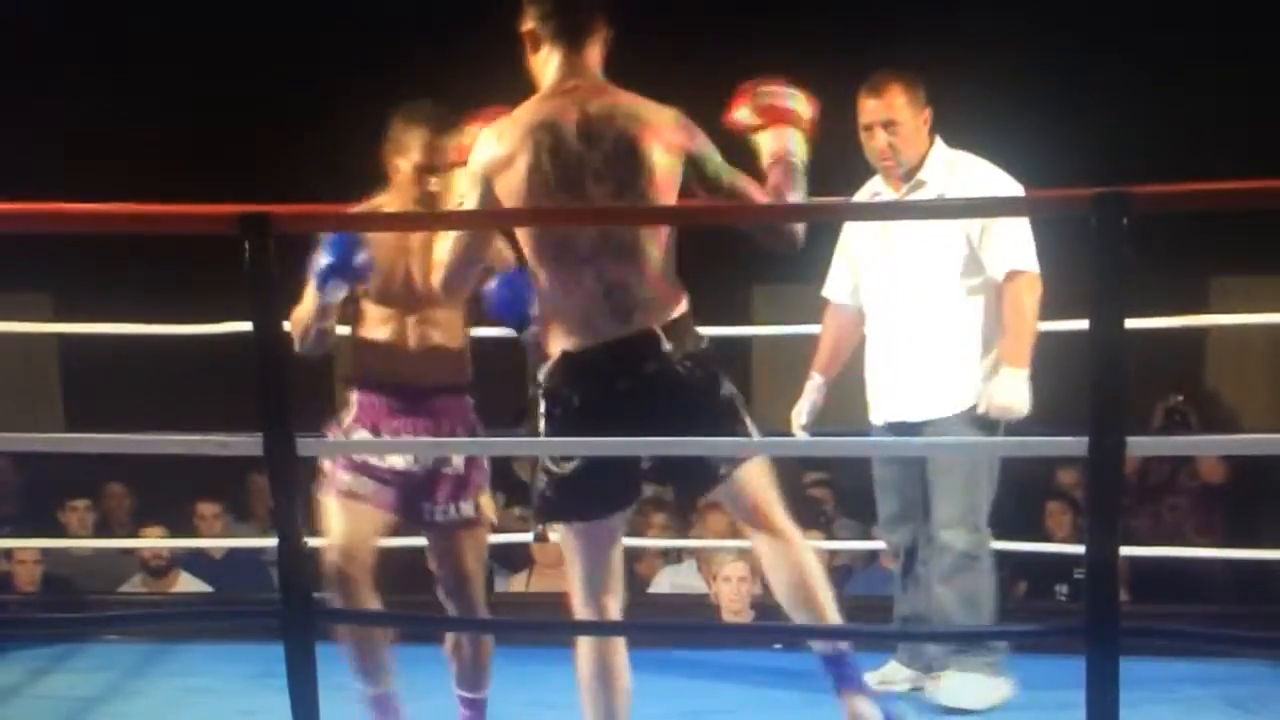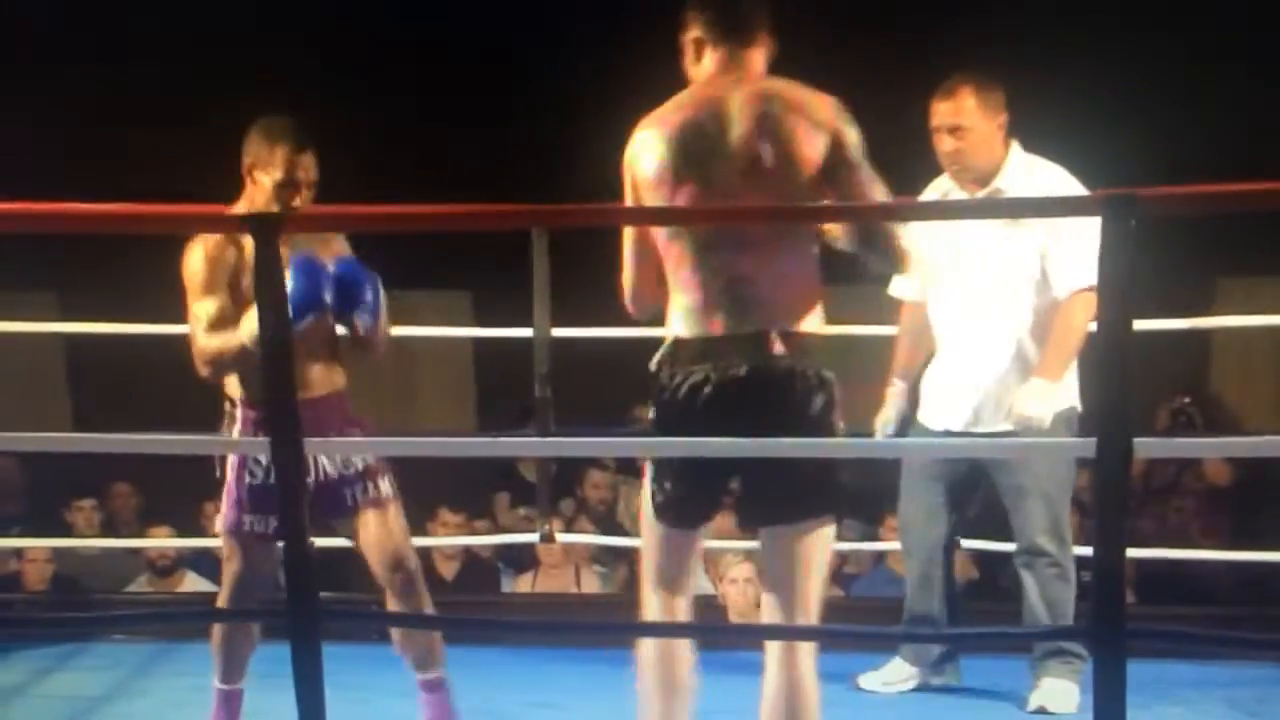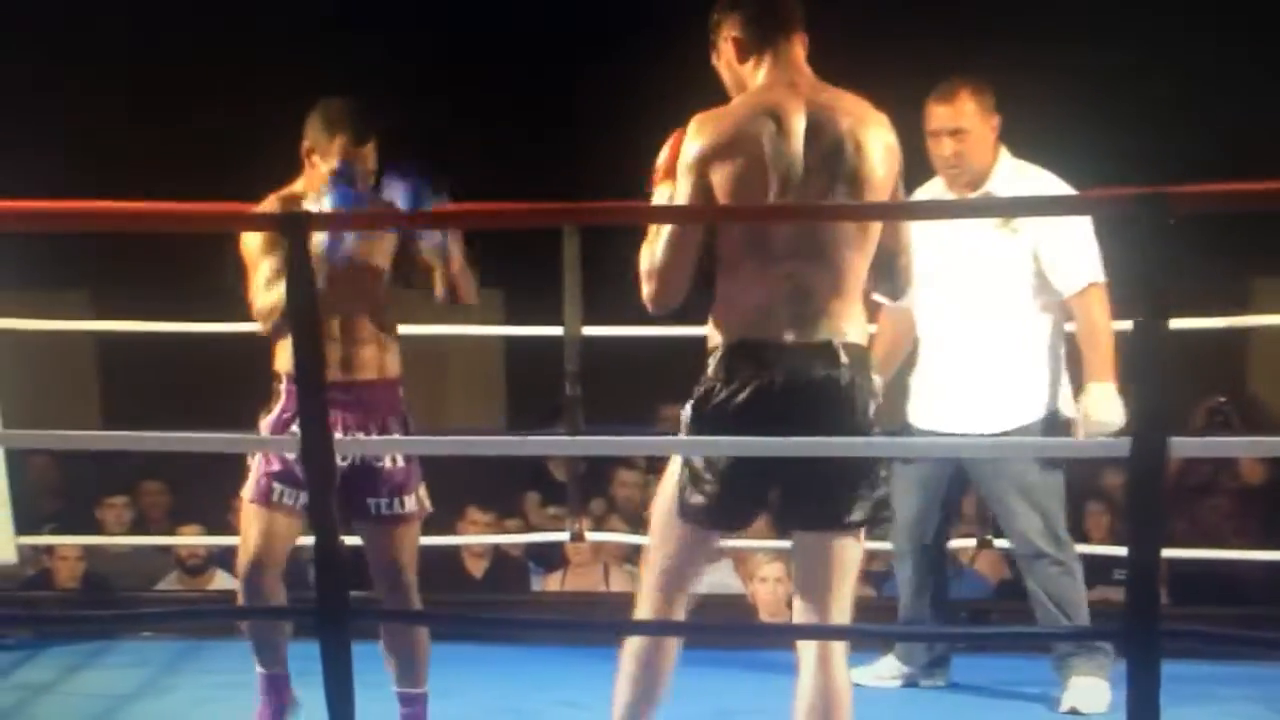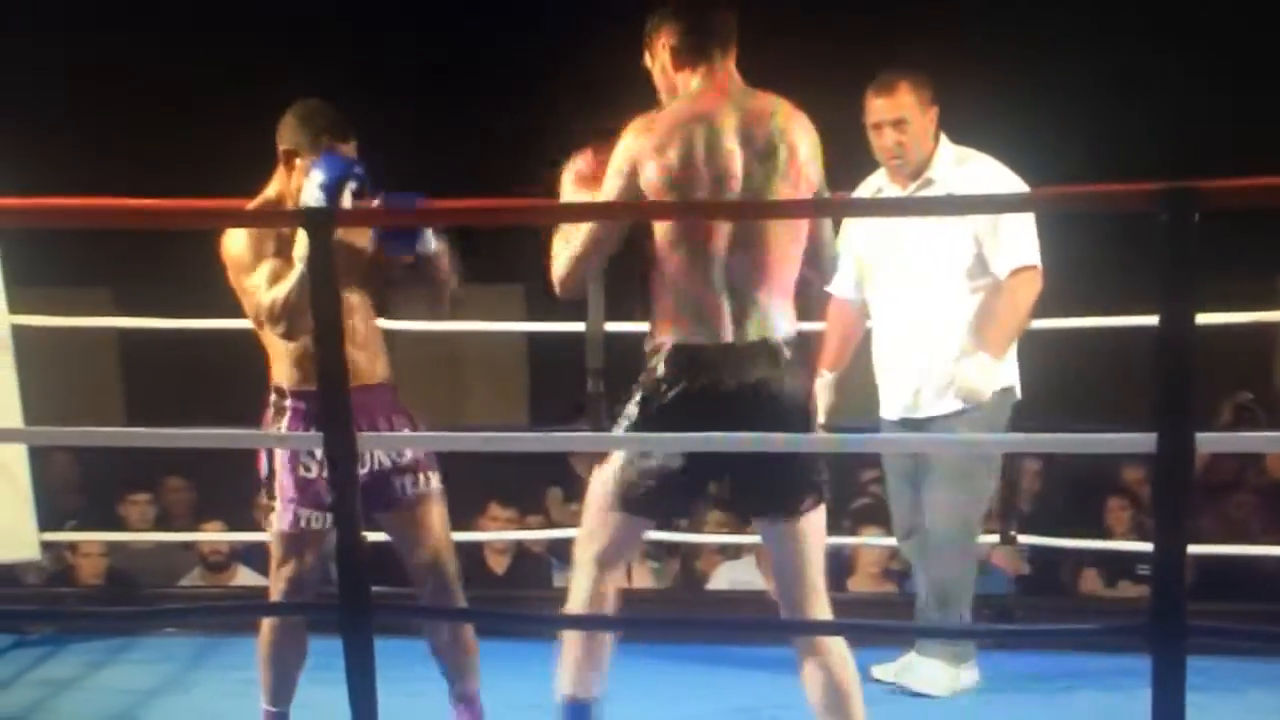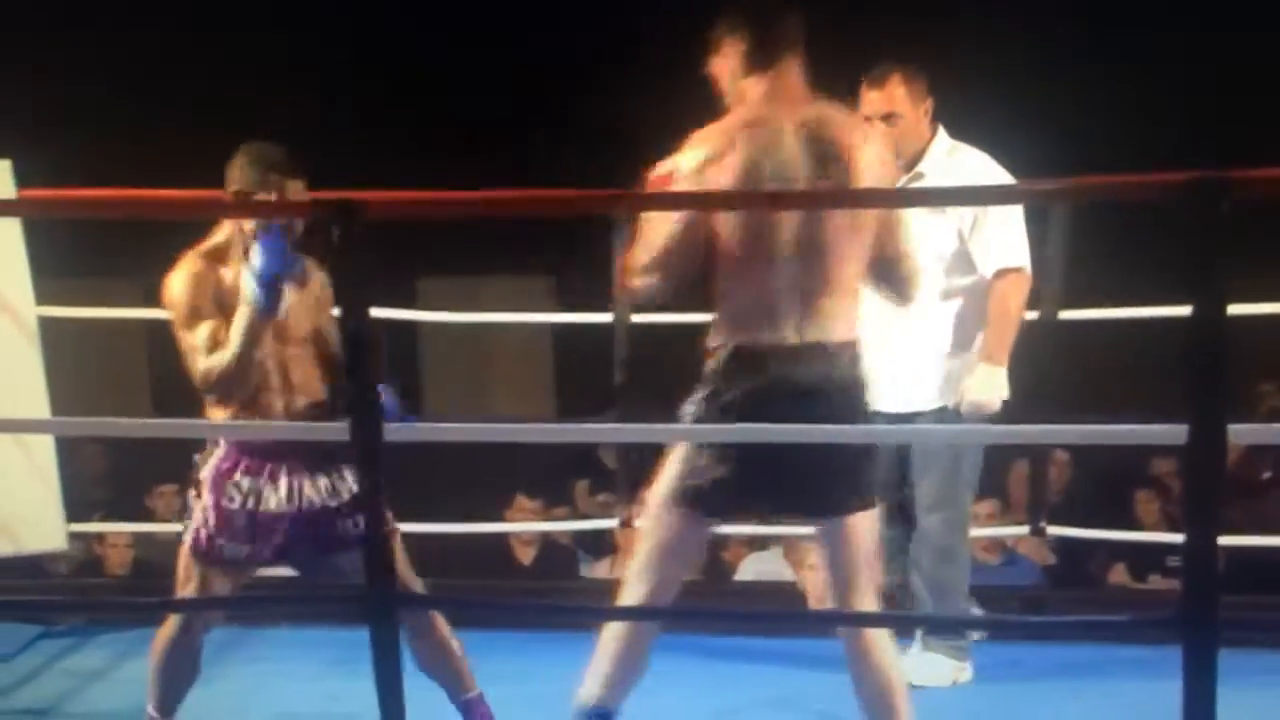
dt=0.5s
person 1, frame 1
left shoulder: (497, 146)
right shoulder: (663, 125)
left elbow: (450, 280)
right elbow: (782, 228)
right wrist: (788, 147)
left hip: (585, 385)
right hip: (673, 358)
left knee: (596, 611)
right knee: (769, 520)
person 1, frame 2
left shoulder: (650, 135)
right shoulder: (817, 115)
left elbow: (640, 298)
right elbow: (891, 248)
left hip: (689, 378)
right hip: (789, 378)
left knee: (664, 602)
right knee: (791, 629)
person 1, frame 3
left shoulder: (712, 134)
right shoulder: (875, 131)
left elbow: (659, 293)
left wrist: (666, 193)
left hip: (743, 384)
right hip: (837, 384)
left knee: (663, 591)
right knee: (824, 631)
person 1, frame 4
left shoulder: (649, 142)
right shoulder: (797, 131)
left elbow: (569, 276)
left wrist: (579, 192)
left hip: (683, 385)
right hip: (775, 382)
left knee: (596, 556)
right knee: (807, 608)
person 1, frame 5
left shoulder: (713, 147)
right shoulder: (863, 144)
left elbow: (647, 280)
right elbow: (901, 283)
left wrist: (659, 208)
left hip: (745, 383)
right hip: (833, 382)
left knee: (650, 579)
right knee: (859, 603)
person 2, frame 1
left shoulder: (980, 184)
right shoulder: (864, 205)
left elbow: (1022, 281)
right elbow: (845, 307)
left wrist: (1014, 369)
right wrist: (817, 383)
left hip: (963, 395)
right hip: (893, 401)
left knee: (957, 532)
right knee: (906, 534)
left ankle: (977, 664)
right ankle: (921, 656)
person 2, frame 2
left shoulder: (1054, 192)
right shoulder: (931, 202)
left elbow: (1080, 297)
left wrist: (1046, 381)
right wrist: (897, 386)
left hip: (1028, 409)
right hip: (943, 406)
left knee: (1041, 542)
right knee: (919, 527)
left ankle: (1058, 667)
right ankle: (925, 652)
person 2, frame 3
left shoulder: (1043, 197)
right shoulder: (919, 207)
left elbow: (1087, 293)
right elbow: (900, 306)
left wrist: (1101, 383)
right wrist: (871, 383)
left hip: (1014, 410)
right hip: (931, 409)
left knee: (1040, 542)
right knee: (913, 534)
left ankle: (1084, 664)
right ankle: (921, 654)
person 2, frame 4
left shoulder: (984, 181)
right shoulder: (865, 199)
left elbow: (1024, 275)
right elbow: (848, 298)
left wrist: (991, 355)
right wrist: (826, 376)
left hip: (968, 392)
right hip: (900, 397)
left knee: (947, 522)
right knee: (916, 529)
left ankle: (943, 651)
right ankle: (947, 649)
person 2, frame 5
left shoulder: (975, 178)
left elbow: (1011, 277)
left wrist: (991, 365)
left hip: (947, 386)
right hip: (881, 386)
left knee: (937, 517)
right knee: (881, 514)
left ankle: (946, 643)
right ankle: (950, 616)
person 3, frame 1
right shoulder: (352, 230)
right elbow: (304, 342)
right wrist: (321, 297)
left hip: (449, 417)
right hip: (374, 416)
left knee: (465, 587)
right knee: (343, 564)
person 3, frame 2
left shoulder: (329, 243)
right shoulder: (213, 251)
left elbow: (372, 347)
right elbow: (207, 359)
left wrist: (368, 311)
right wrist: (268, 318)
left hip: (334, 422)
right hip: (260, 431)
left knee: (400, 568)
right knee: (243, 586)
person 3, frame 3
left shoulder: (387, 214)
right shoulder: (273, 220)
left elbow: (463, 296)
right elbow: (271, 318)
left wrist: (441, 241)
right wrist: (319, 247)
left hip: (379, 411)
right hip: (302, 411)
left knee: (398, 584)
right knee: (256, 565)
person 3, frame 4
right shoulder: (248, 236)
right elbow: (283, 321)
left wrist: (428, 245)
right wrist: (309, 228)
left hip: (380, 412)
right hip: (305, 423)
left knee: (440, 574)
right knee: (292, 589)
person 3, frame 5
left shoulder: (310, 271)
right shoulder: (194, 278)
right elbow: (215, 385)
right wrist: (254, 310)
left hip: (320, 455)
right hip: (245, 462)
left knee: (405, 595)
right knee: (191, 612)
